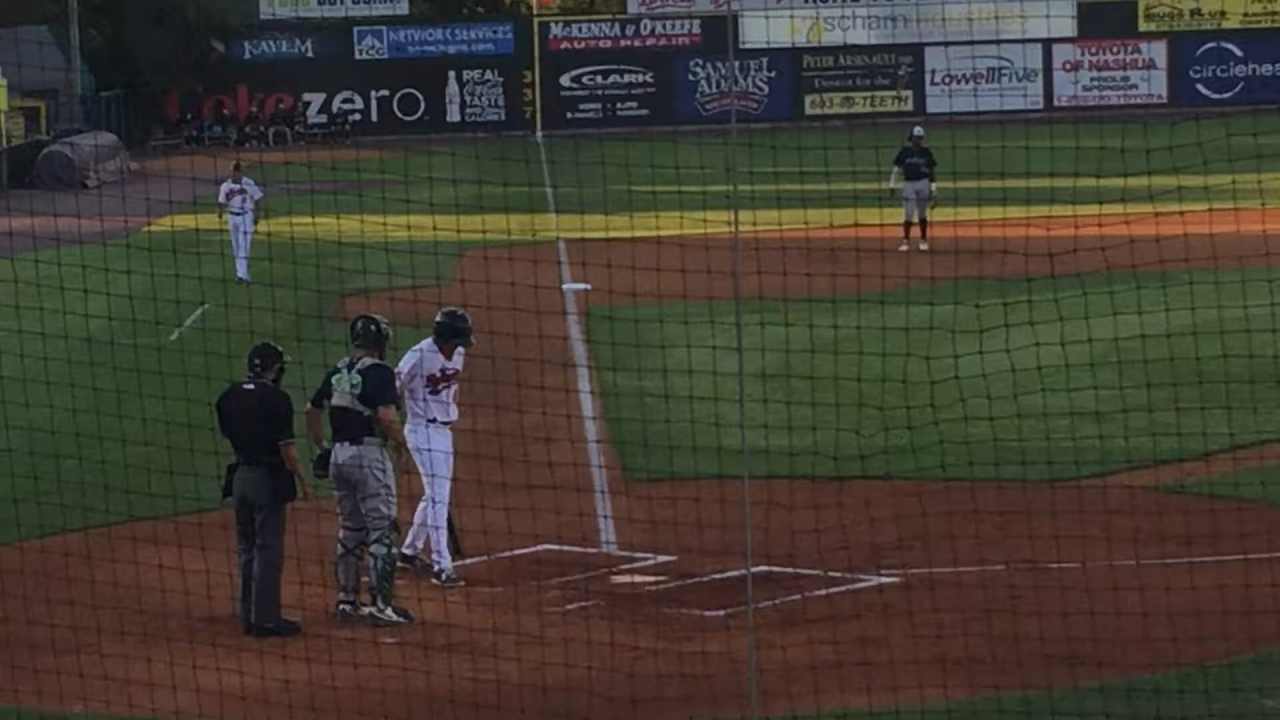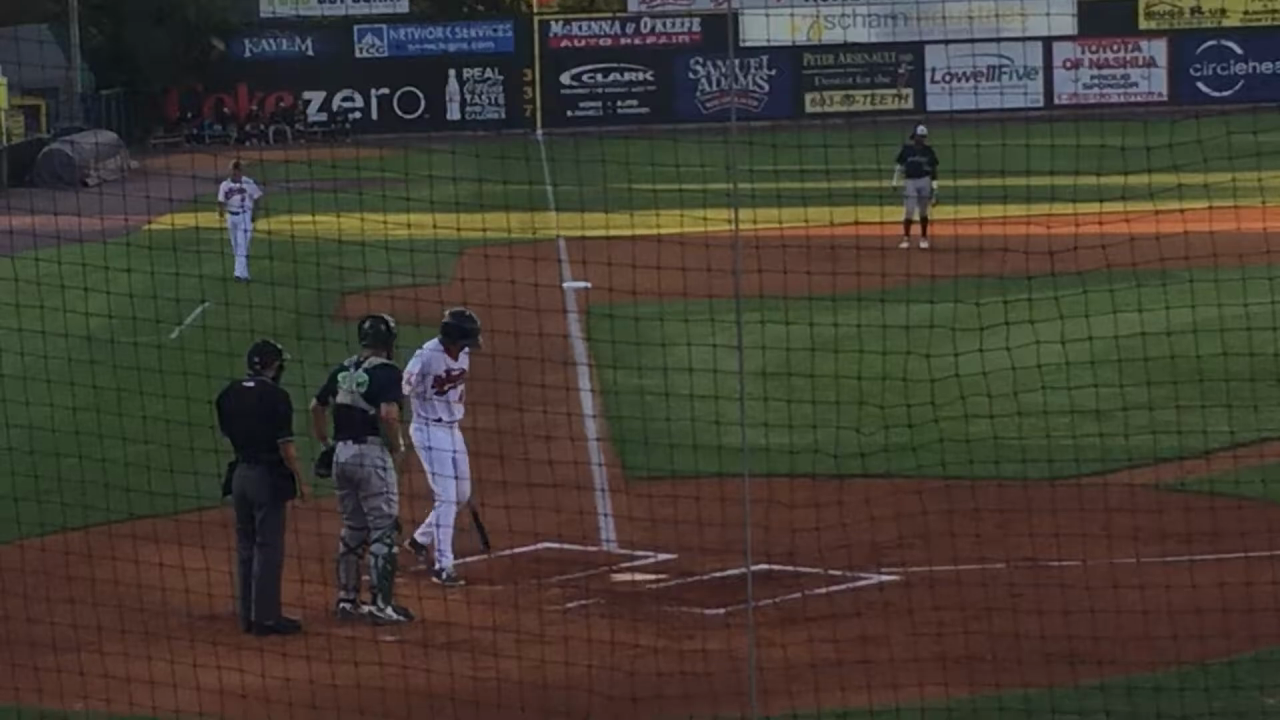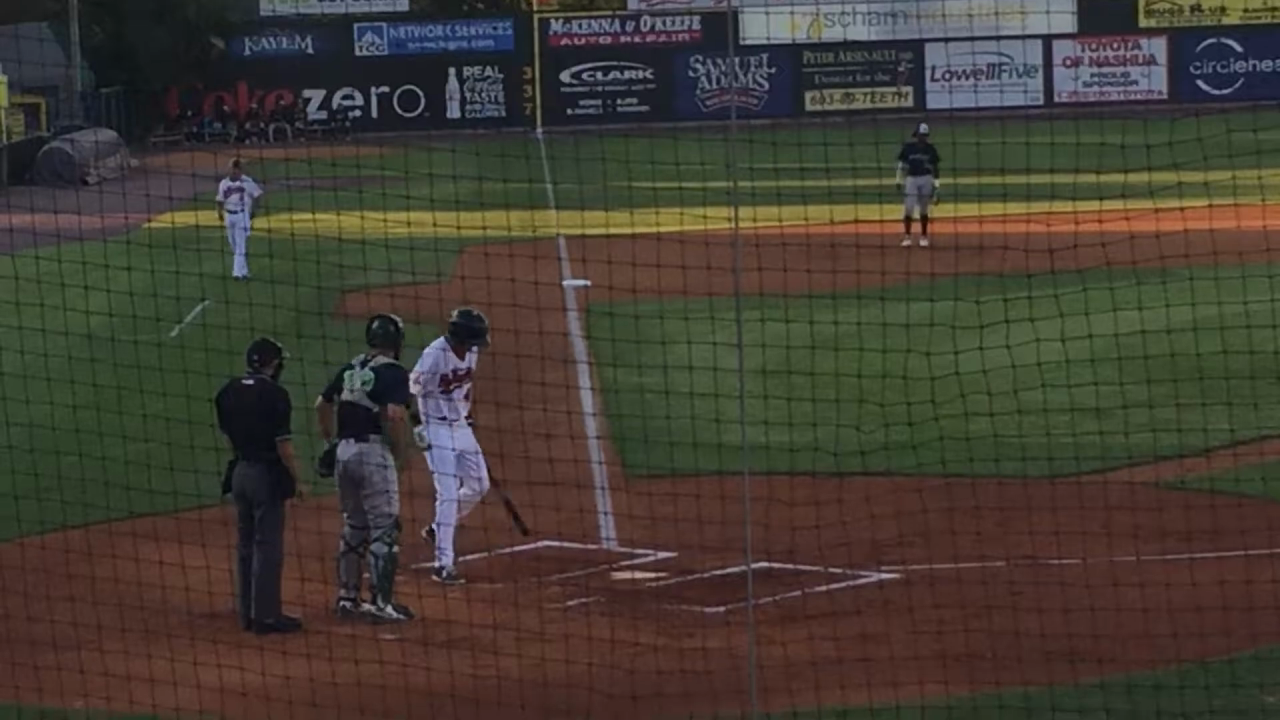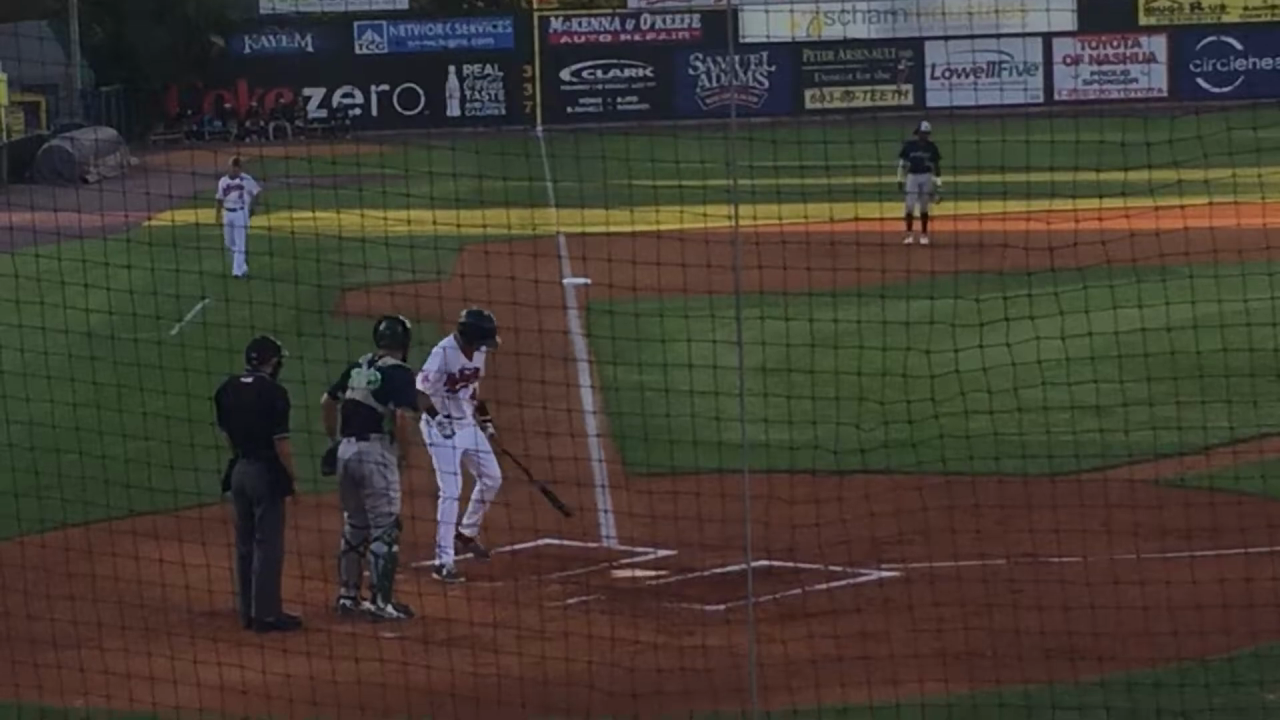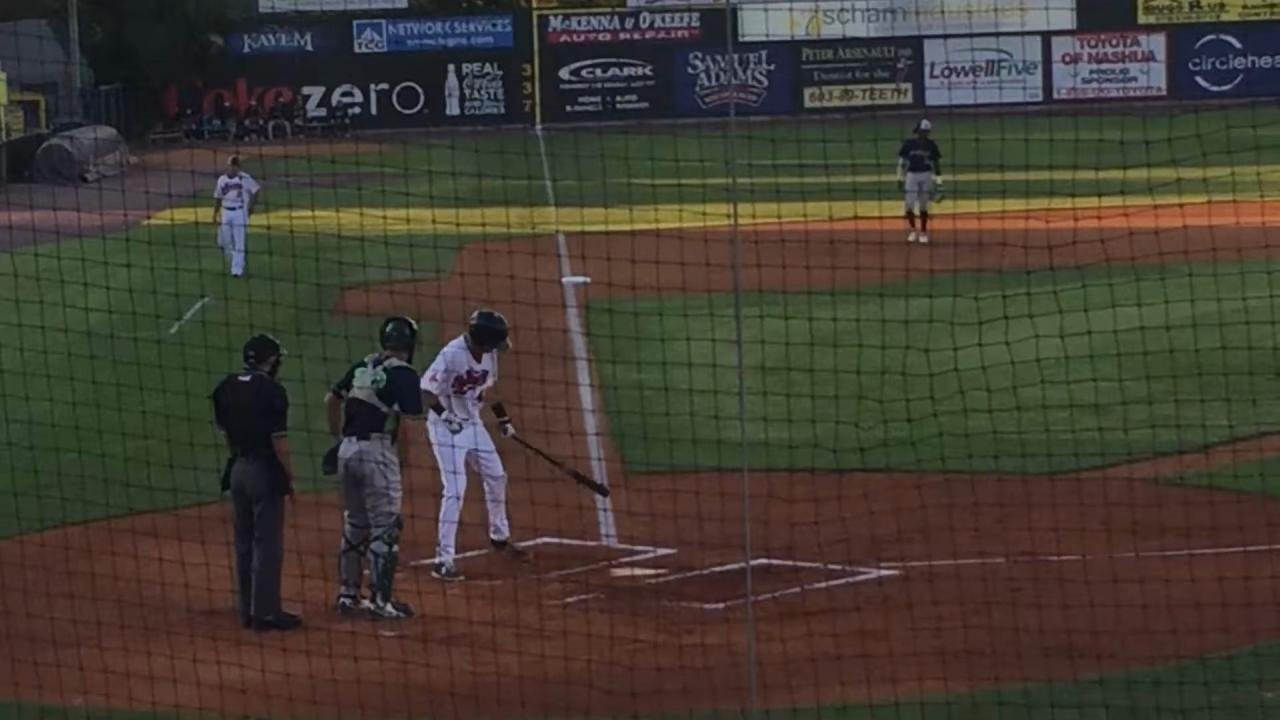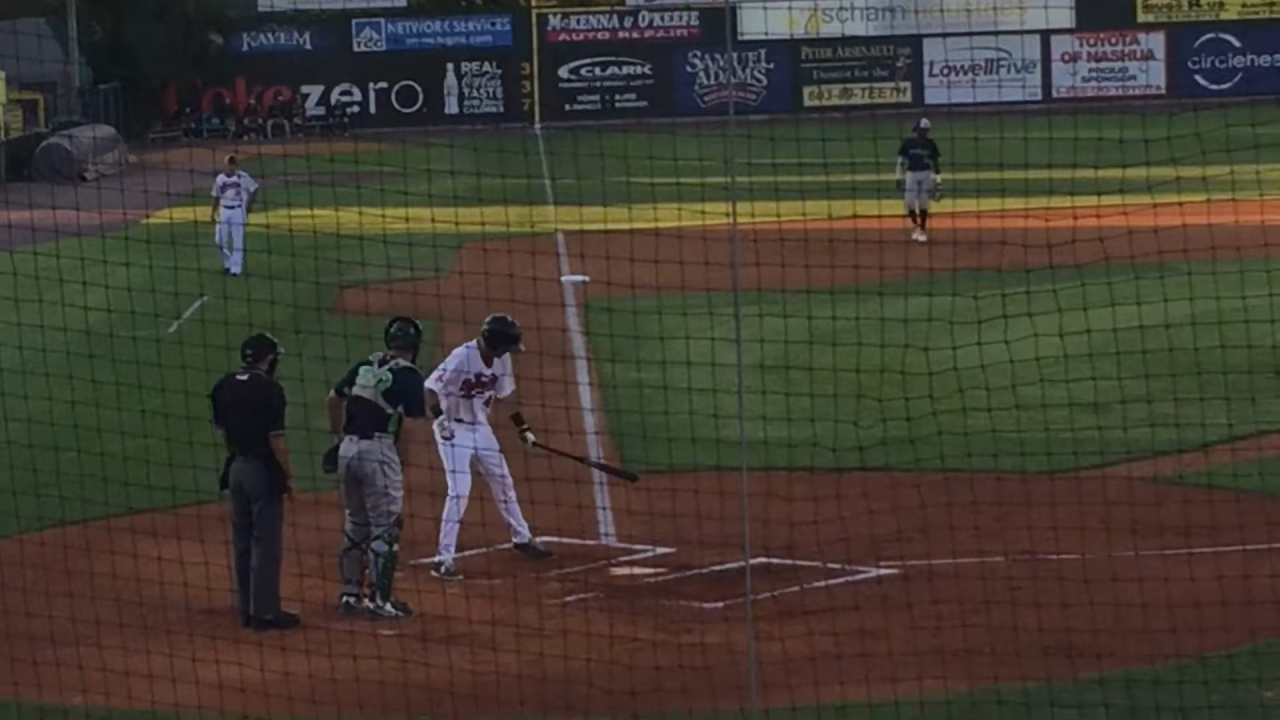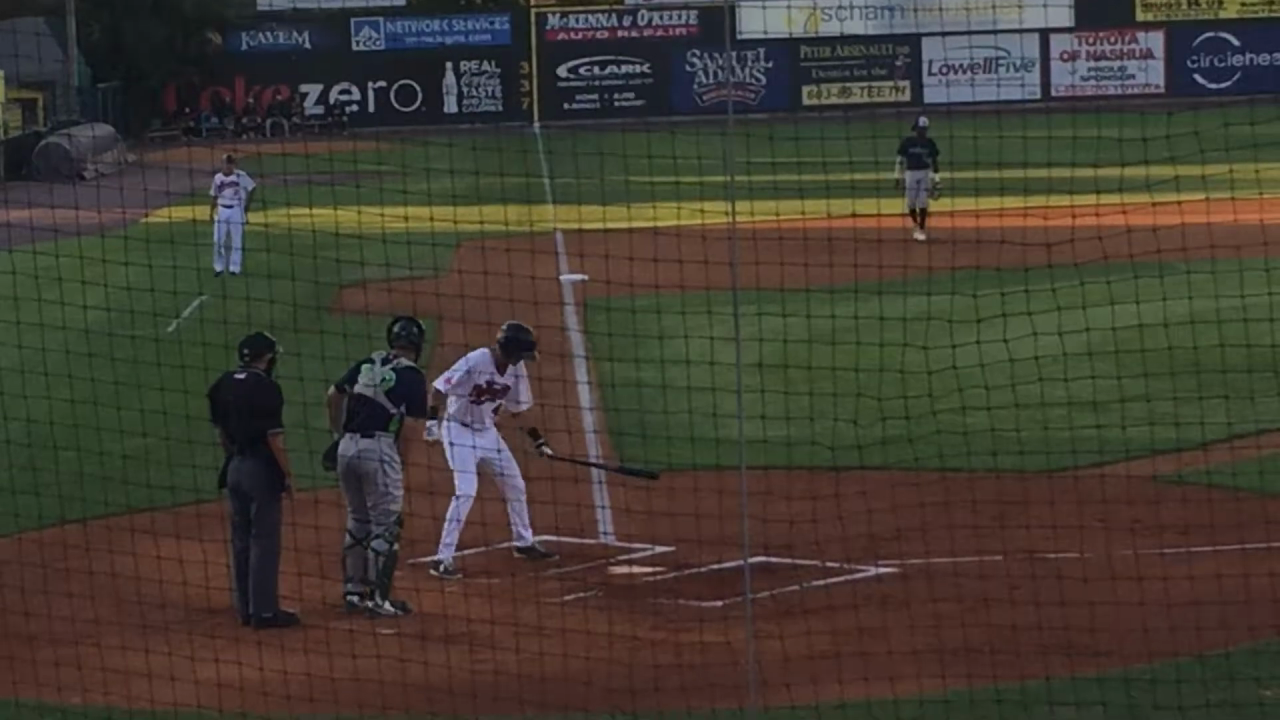
dt=0.1s
person 1, frame 1
left shoulder: (337, 372)
right shoulder: (380, 372)
left elbow: (311, 411)
right elbow: (387, 417)
left wrist: (321, 446)
right wrist: (401, 444)
left hip: (339, 455)
right hip: (369, 455)
left knee: (350, 530)
right knee: (382, 530)
left ankle: (346, 601)
right ankle: (381, 606)
person 1, frame 2
left shoulder: (343, 370)
right shoulder: (387, 371)
left elbow: (316, 407)
right elbow: (388, 415)
left wrist: (326, 444)
right wrist: (397, 446)
left hip: (342, 454)
right hip: (371, 454)
left knee: (352, 529)
right knee: (383, 529)
left ankle: (347, 600)
right ankle: (381, 604)
person 1, frame 3
left shoulder: (350, 368)
right shoulder: (394, 372)
left elbow: (322, 405)
right elbow: (395, 414)
left wrist: (331, 442)
right wrist: (401, 451)
left hip: (344, 452)
right hip: (373, 452)
left knee: (353, 527)
right knee: (383, 529)
left ankle: (347, 598)
right ankle: (381, 603)
person 1, frame 4
left shoulder: (357, 367)
right shoulder: (400, 373)
left elbow: (328, 402)
right elbow: (404, 418)
left wrist: (335, 440)
right wrist: (404, 452)
left hip: (347, 451)
right hip: (375, 452)
left knee: (354, 526)
right knee: (384, 528)
left ankle: (348, 596)
right ankle: (381, 602)
person 1, frame 5
left shoulder: (361, 367)
right shoulder: (405, 375)
left elbow: (331, 401)
right elbow: (407, 425)
left wrist: (337, 439)
right wrist: (401, 456)
left hip: (347, 450)
right hip: (376, 452)
left knee: (355, 525)
right knee: (384, 527)
left ankle: (348, 595)
right ankle: (380, 601)
person 1, frame 6
left shoulder: (364, 366)
right shoulder: (410, 376)
left elbow: (333, 399)
right elbow: (409, 425)
left wrist: (339, 437)
right wrist: (398, 458)
left hip: (348, 449)
right hip: (378, 451)
left knee: (356, 524)
right knee: (385, 527)
left ankle: (350, 594)
right ankle: (380, 600)
person 1, frame 7
left shoulder: (366, 364)
right shoulder: (412, 376)
left elbow: (333, 395)
right elbow: (408, 426)
left wrist: (337, 433)
right wrist: (398, 456)
left hip: (347, 447)
right hip: (378, 449)
left knee: (357, 522)
right knee: (385, 525)
left ankle: (354, 592)
right ankle: (378, 599)
person 2, frame 1
left shoulder: (229, 396)
right shoulder: (276, 399)
left elbow: (229, 437)
right elbow: (287, 449)
right wrist: (302, 481)
left hip: (240, 476)
right hip: (268, 479)
left knee: (247, 548)
right knee: (268, 550)
left ankle: (249, 616)
right ankle: (266, 620)
person 2, frame 2
left shoulder: (229, 394)
right shoulder: (275, 397)
left elbow: (228, 435)
right elbow: (285, 447)
right wrist: (299, 481)
left hip: (240, 474)
right hip: (267, 477)
left knee: (246, 546)
right knee: (268, 548)
left ankle: (248, 614)
right ankle: (266, 617)
person 2, frame 3
left shoulder: (228, 391)
right shoulder: (274, 394)
left elbow: (228, 435)
right elbow: (283, 445)
right wrist: (296, 479)
left hip: (240, 472)
right hip: (267, 474)
left knee: (246, 545)
right knee: (268, 546)
left ankle: (248, 613)
right ankle: (266, 616)
person 2, frame 4
left shoulder: (227, 389)
right shoulder: (273, 392)
left elbow: (228, 434)
right elbow: (280, 443)
right wrist: (292, 478)
left hip: (239, 470)
right hip: (266, 473)
left knee: (245, 543)
right knee: (268, 544)
left ankle: (248, 610)
right ankle: (266, 614)
person 2, frame 5
left shoulder: (226, 387)
right shoulder: (271, 390)
left elbow: (226, 433)
right elbow: (279, 441)
right wrist: (291, 477)
left hip: (238, 469)
right hip: (265, 472)
left knee: (244, 542)
right knee: (267, 543)
left ankle: (248, 610)
right ankle: (266, 613)
person 2, frame 6
left shoulder: (224, 386)
right shoulder: (269, 389)
left elbow: (224, 433)
right elbow: (276, 440)
right wrist: (288, 476)
left hip: (237, 469)
right hip: (263, 471)
left knee: (242, 541)
right knee: (266, 542)
left ankle: (246, 609)
right ankle: (265, 612)
person 2, frame 7
left shoulder: (222, 385)
right shoulder: (266, 388)
left elbow: (222, 433)
right elbow: (275, 438)
right wrist: (288, 474)
left hip: (235, 467)
right hip: (261, 469)
left knee: (241, 539)
right knee: (265, 540)
left ankle: (246, 608)
right ankle: (264, 610)
person 3, frame 1
left shoulder: (458, 353)
right shoulder: (419, 354)
left hip: (444, 430)
right hip: (424, 432)
left knee: (435, 496)
right knee: (439, 497)
left ankle: (410, 552)
right ankle: (441, 567)
person 3, frame 2
left shoulder: (463, 353)
right shoulder: (426, 355)
right elbow: (401, 392)
left hip: (452, 430)
right hip: (430, 431)
left knee: (461, 493)
right knee: (446, 497)
left ankle: (421, 540)
right ankle: (443, 566)
person 3, frame 3
left shoulder: (471, 351)
right shoulder: (435, 354)
right elbow: (411, 392)
left wrist: (469, 418)
right wrist: (420, 426)
left hip: (460, 427)
right hip: (436, 429)
left knee: (480, 483)
right knee: (447, 494)
left ankle: (438, 531)
right ankle: (443, 564)
person 3, frame 4
left shoulder: (479, 351)
right shoulder: (443, 353)
right elbow: (421, 390)
left wrist: (485, 418)
right wrist: (436, 418)
left hip: (468, 425)
right hip: (443, 427)
left knee: (492, 479)
right knee: (451, 493)
left ankle: (466, 532)
right ankle: (444, 563)
person 3, frame 5
left shoulder: (489, 354)
right shoulder: (452, 354)
right elbow: (427, 390)
left wrist: (503, 419)
right wrist: (444, 414)
left hip: (473, 425)
right hip: (446, 429)
left knee: (497, 479)
right knee: (454, 492)
left ankle: (500, 536)
right ankle: (442, 561)
person 3, frame 6
left shoulder: (502, 359)
right shoulder: (462, 356)
left elbow: (504, 394)
right elbow: (431, 388)
left wrist: (523, 428)
right wrist: (440, 418)
left hip: (480, 427)
right hip: (454, 428)
left knee: (503, 482)
right knee: (459, 491)
left ankle: (522, 540)
right ankle: (443, 560)
person 3, frame 7
left shoulder: (516, 370)
right shoulder: (475, 362)
left elbow: (520, 409)
right elbow: (439, 388)
left wrist: (539, 442)
right wrist: (432, 420)
left hip: (488, 433)
right hip: (460, 432)
left knee: (515, 486)
right knee: (466, 492)
left ankle: (524, 543)
right ankle: (442, 559)
